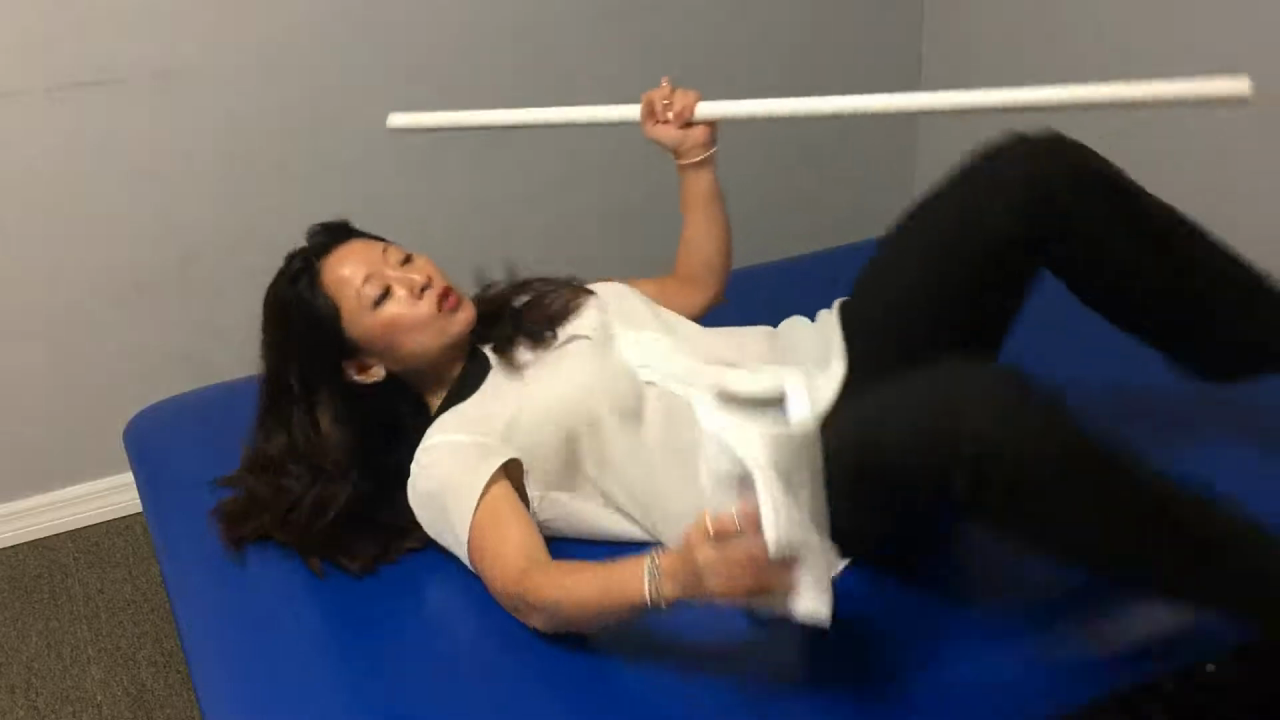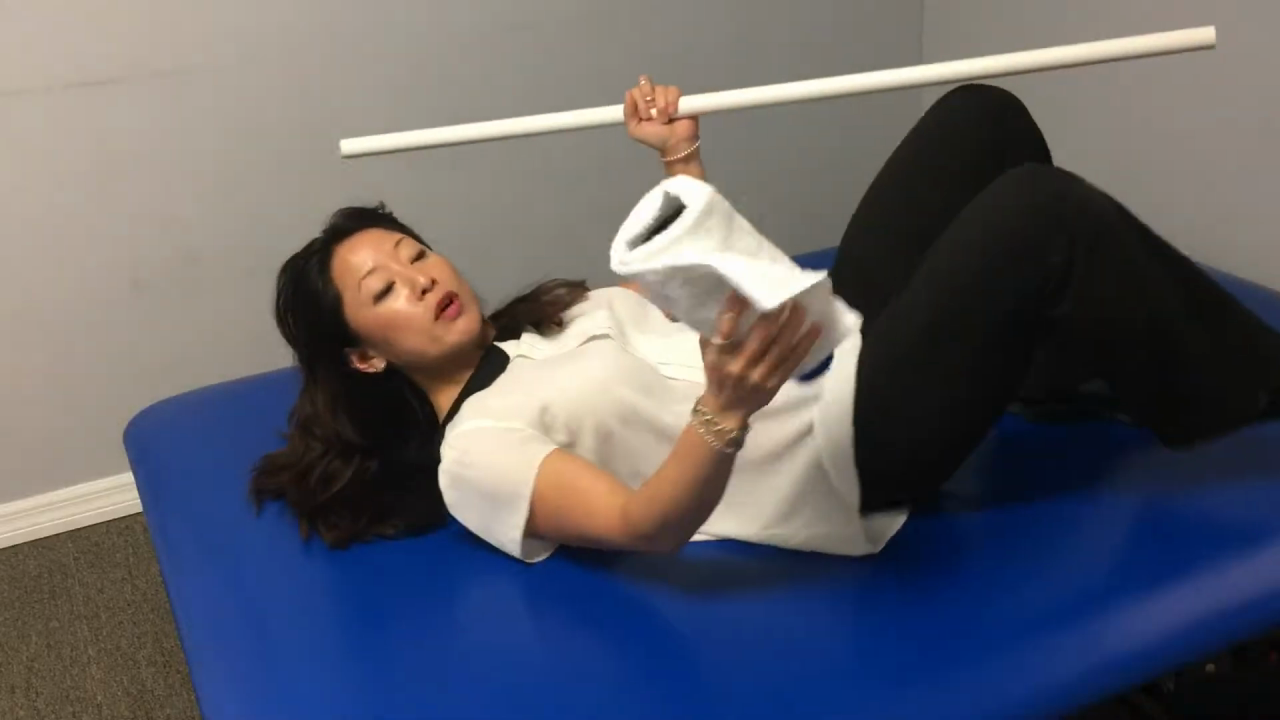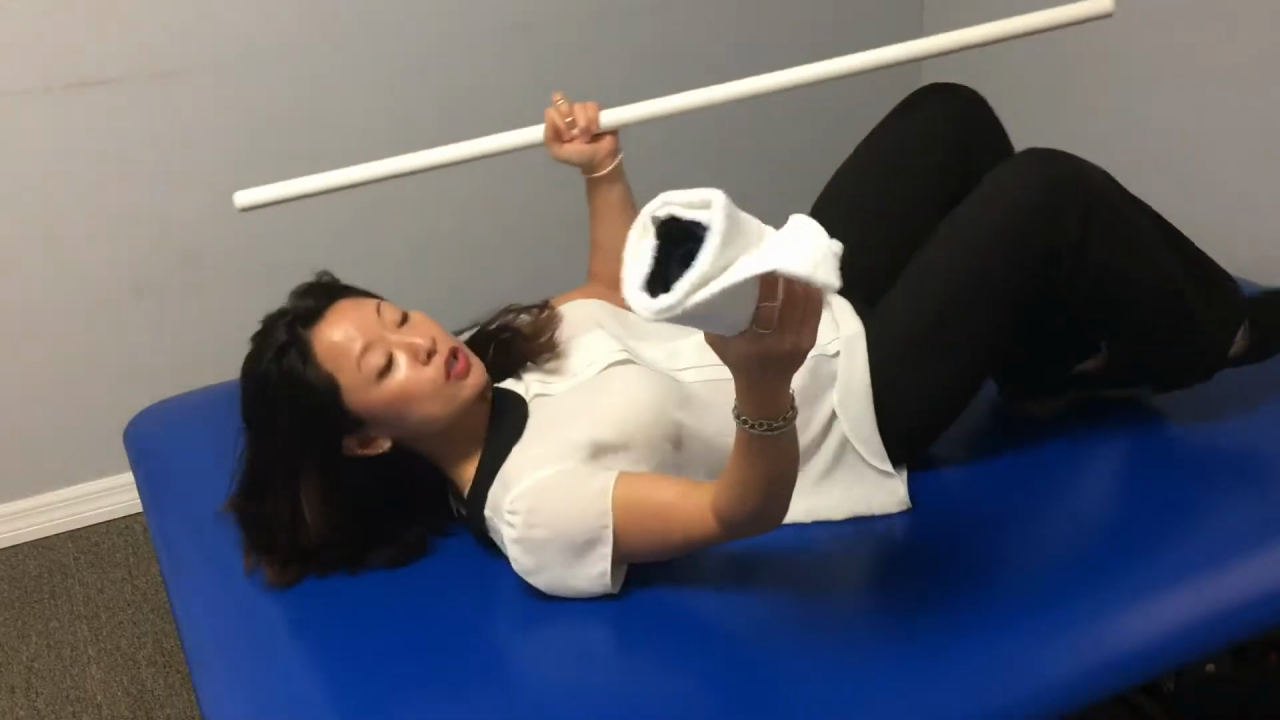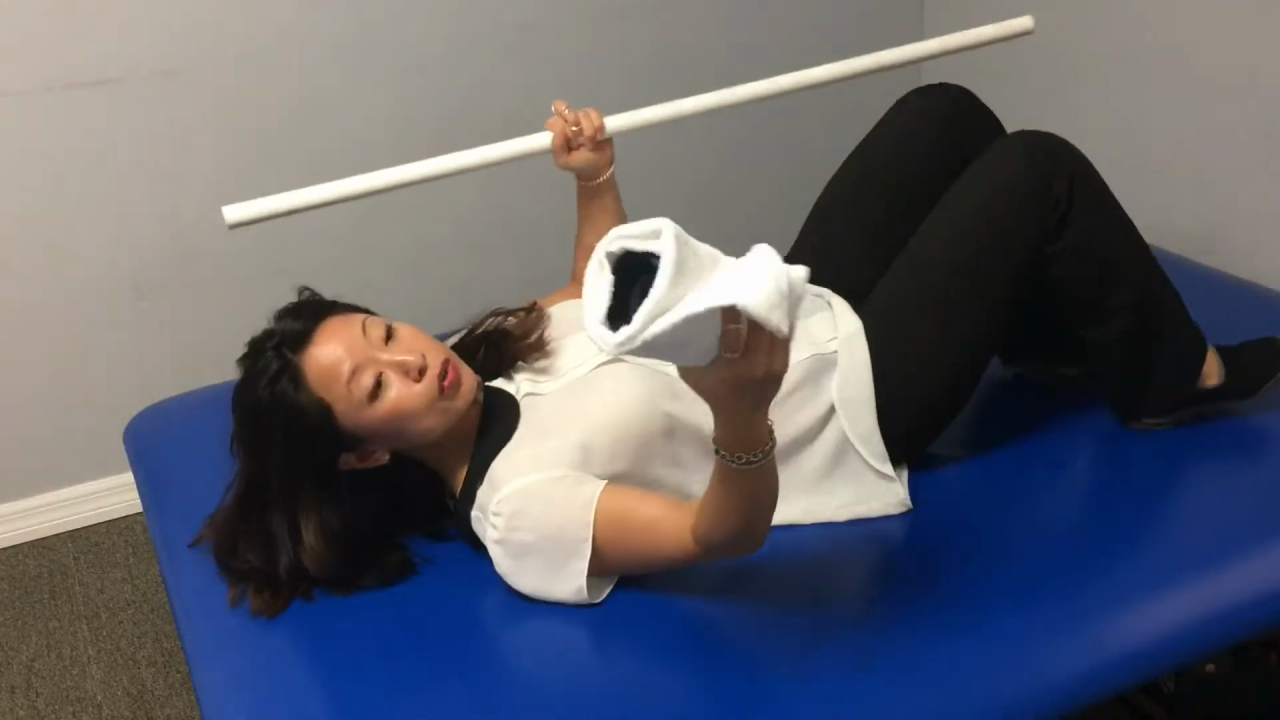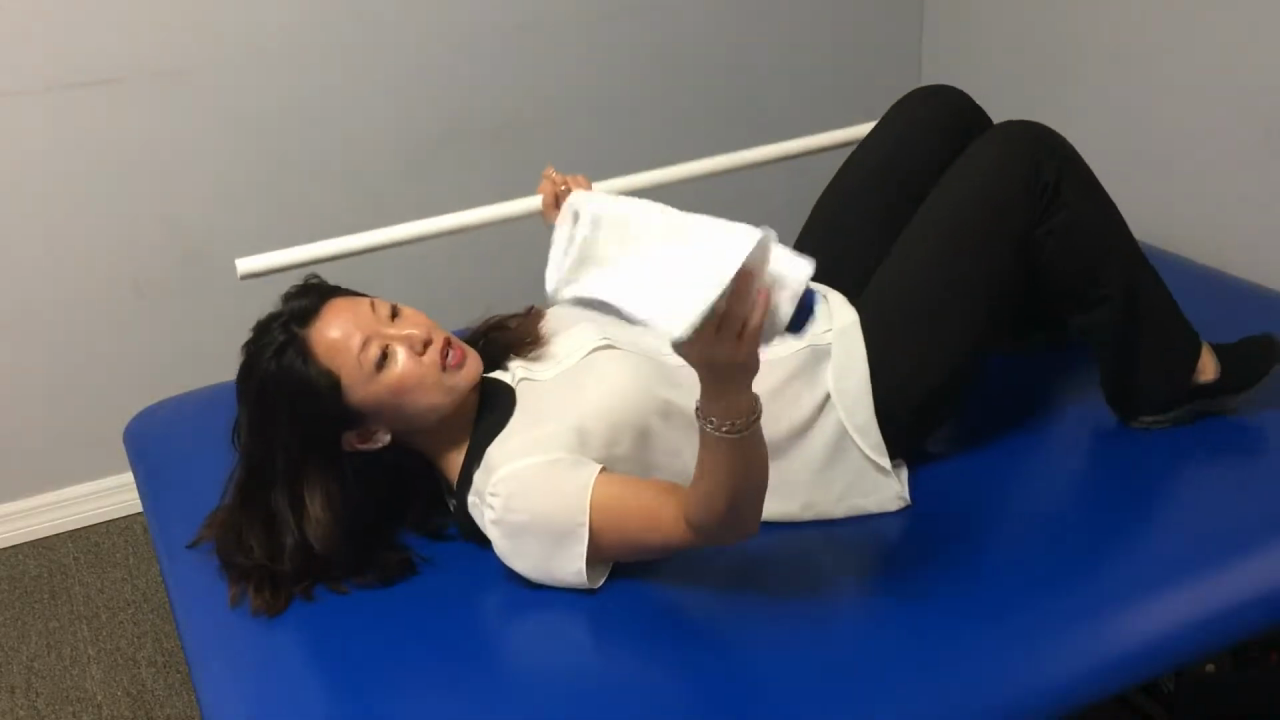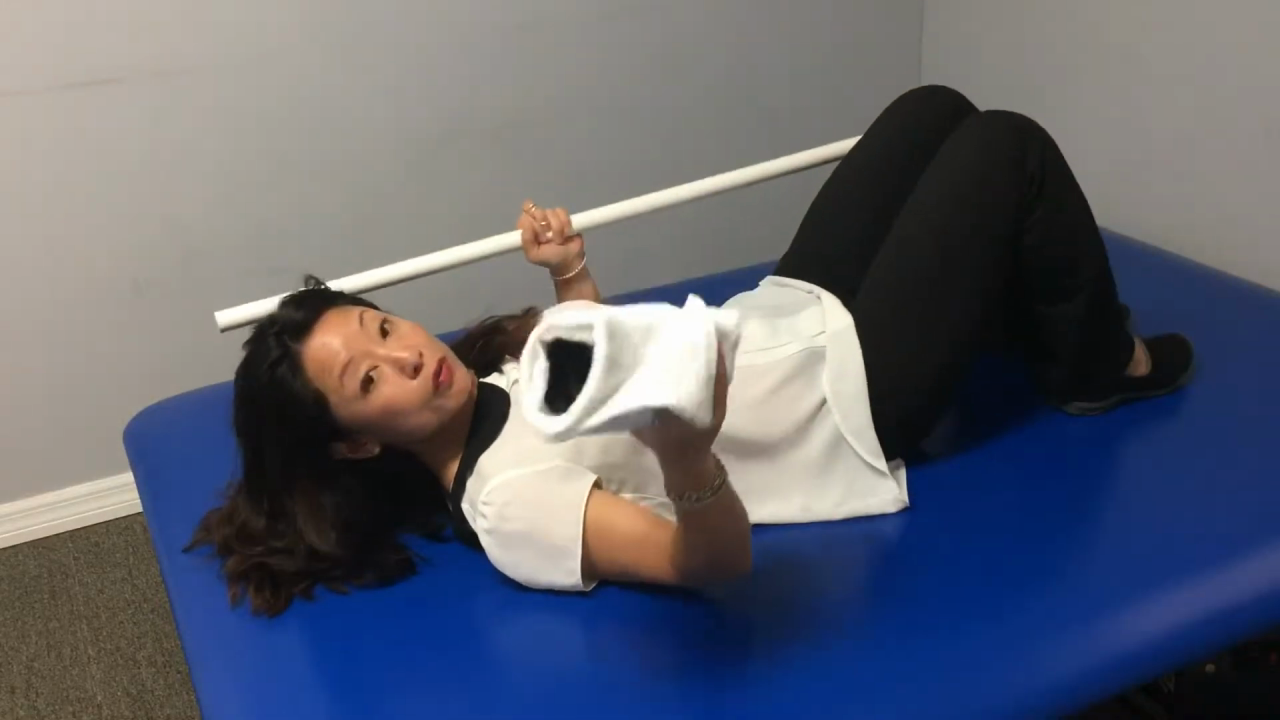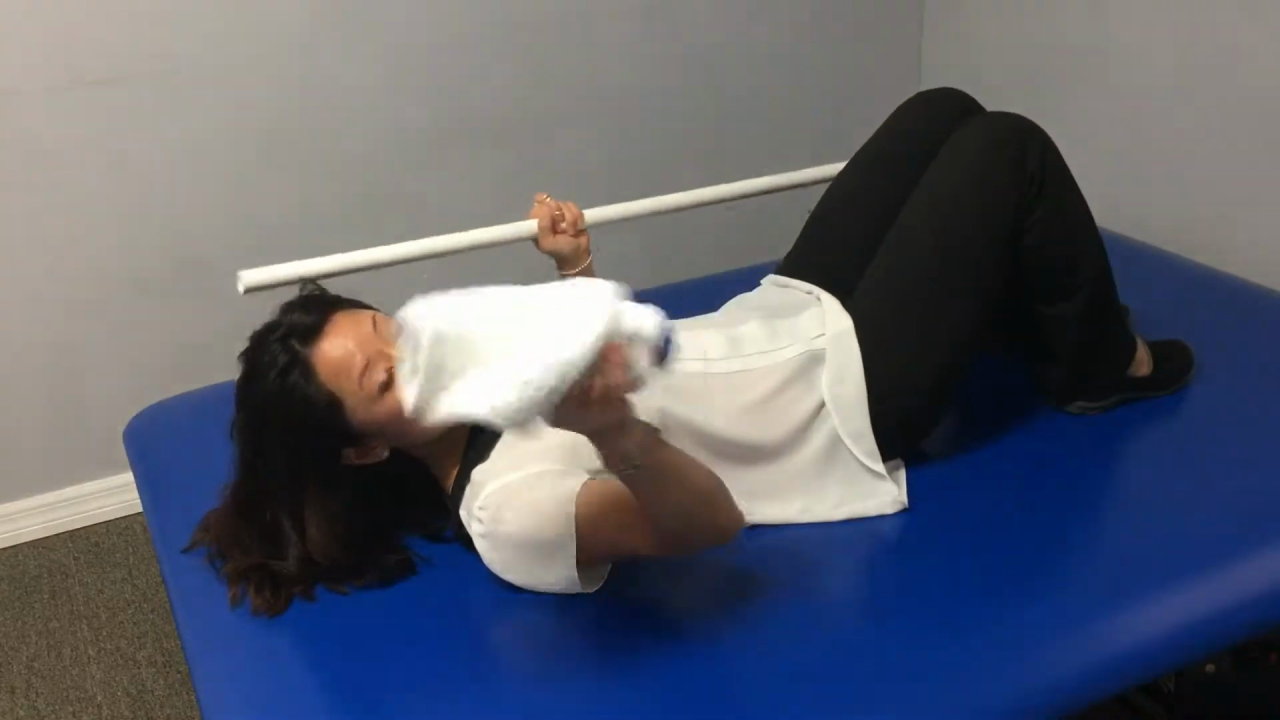
dt=0.4s
person 1, frame 1
left shoulder: (535, 312)
right shoulder: (446, 457)
left elbow: (697, 287)
right elbow: (536, 594)
left wrist: (694, 160)
right wrist: (676, 572)
left hip: (835, 354)
right hip: (820, 484)
left knee: (1038, 171)
right knee: (980, 415)
person 1, frame 2
left shoulder: (529, 319)
right shoulder: (472, 455)
right elbow: (644, 521)
left wrist: (681, 156)
right wrist: (729, 409)
left hip: (839, 340)
right hip: (849, 451)
left knee: (983, 118)
right knee: (1041, 211)
left ankle: (1057, 362)
person 1, frame 3
left shoulder: (489, 352)
right shoulder: (530, 509)
left elbow: (616, 288)
right elbow: (741, 513)
left wrist: (602, 172)
right wrist: (764, 386)
left hip: (818, 320)
right hip: (862, 400)
left knee: (950, 114)
right knee: (1050, 190)
left ankle: (1053, 363)
person 1, frame 4
left shoulder: (484, 355)
right shoulder: (515, 512)
left elbow: (596, 292)
right elbow: (725, 533)
left wrist: (596, 181)
right wrist: (741, 414)
left hip: (805, 316)
right hip: (863, 398)
left knee: (945, 112)
right knee: (1039, 170)
left ankle: (1052, 332)
right ankle: (1166, 377)
person 1, frame 5
left shoulder: (484, 364)
right shoulder: (512, 495)
right elbow: (718, 518)
right wrist: (728, 386)
left hip: (811, 322)
right hip: (860, 390)
left knee: (941, 113)
right knee: (1027, 158)
left ankle: (1038, 302)
right ankle: (1163, 373)
person 1, frame 6
left shoulder: (486, 368)
right shoulder: (506, 502)
right elbow: (714, 559)
left wrist: (571, 277)
right wrist: (685, 457)
left hip: (790, 315)
right hip: (858, 392)
left knee: (936, 113)
right knee: (1008, 148)
left ankle: (1033, 318)
right ankle: (1098, 368)
person 1, frame 7
right shoulder: (504, 510)
right elbow: (713, 519)
left wrist: (573, 269)
right wrist: (605, 426)
left hip: (793, 315)
right hip: (858, 396)
left knee: (947, 114)
right knee: (1009, 151)
left ankle: (1038, 321)
right ankle: (1097, 369)
